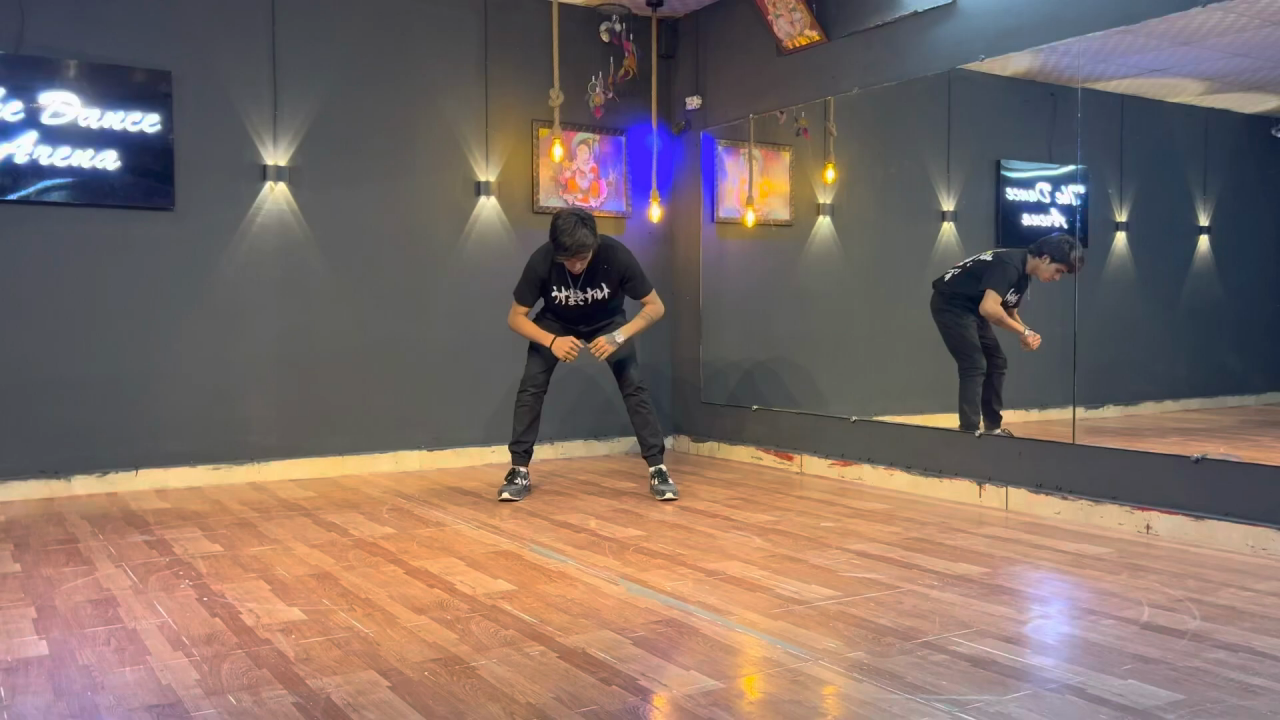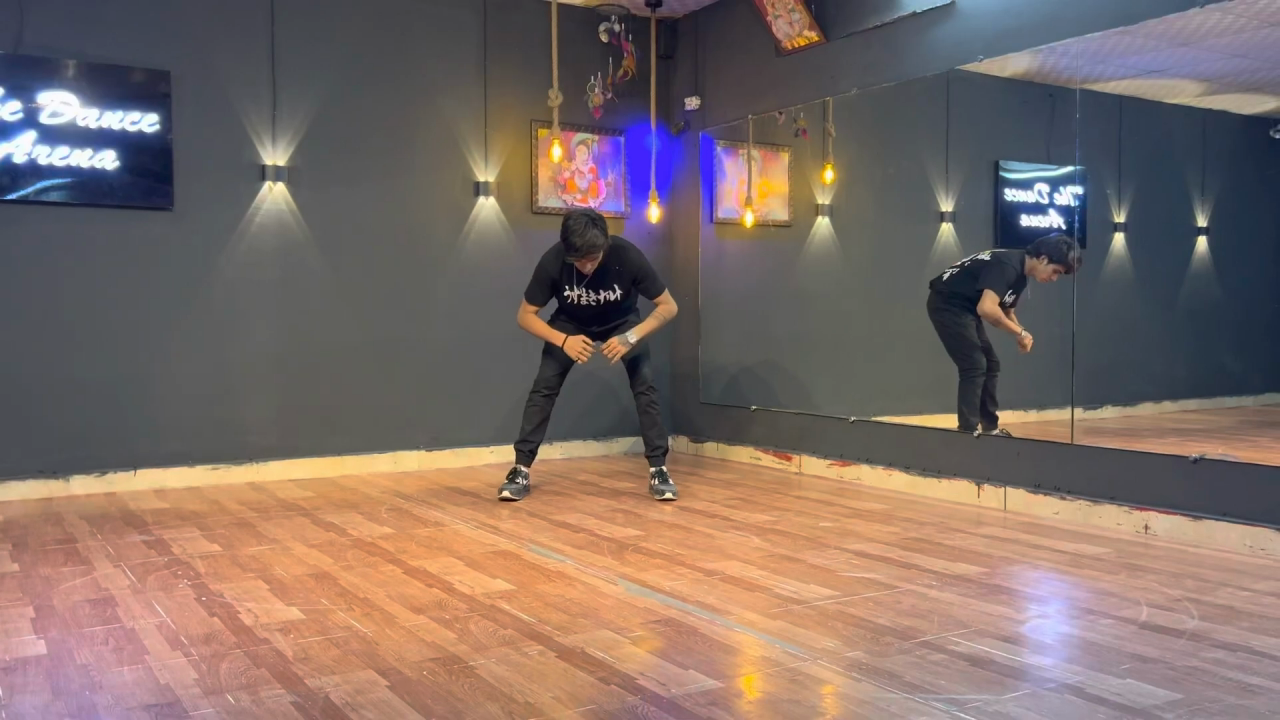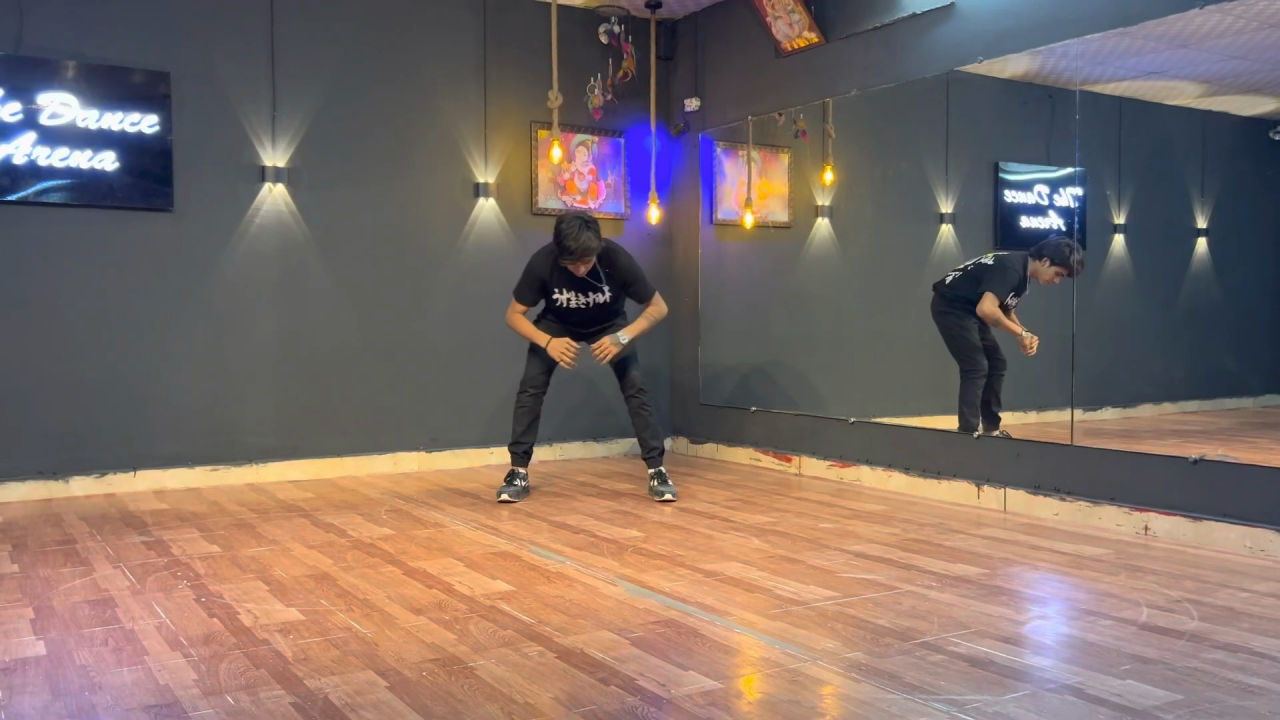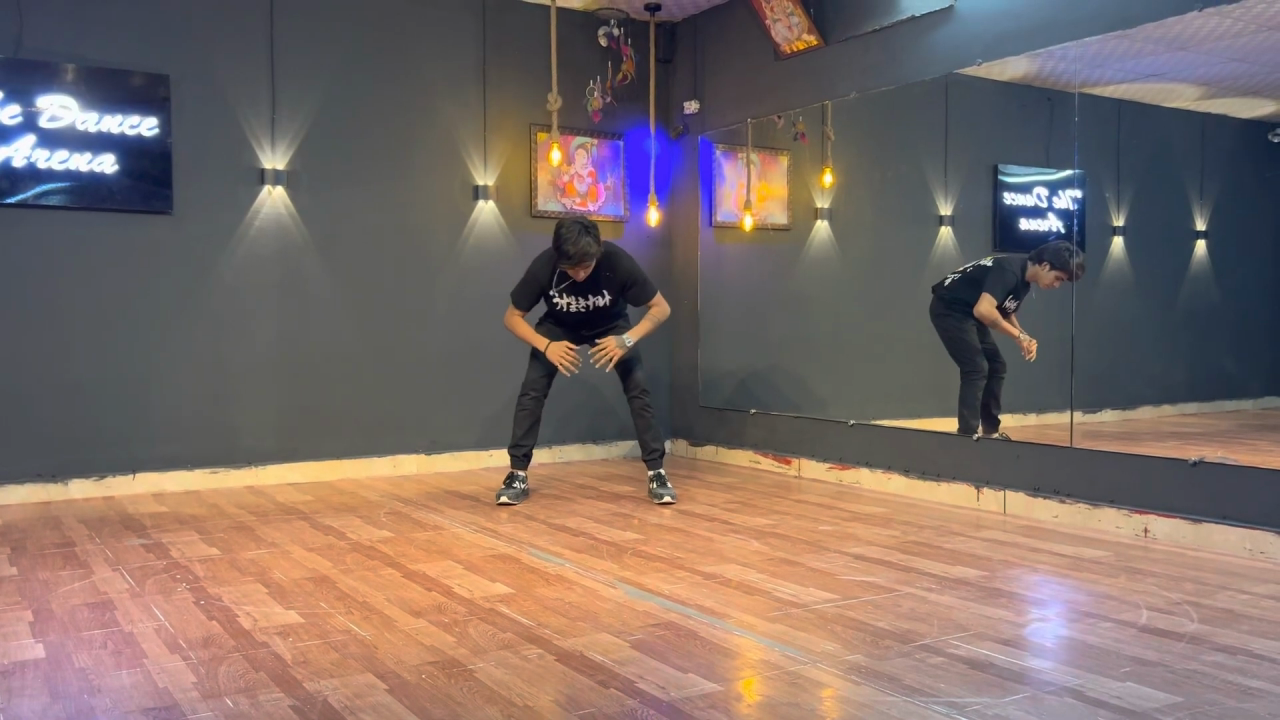
dt=0.3s
person 1, frame 1
left shoulder: (616, 255)
right shoulder: (541, 261)
left elbow: (655, 306)
right elbow: (516, 317)
left wrist: (619, 336)
right wrist: (551, 341)
left hip: (608, 322)
right hip: (556, 324)
left knee: (634, 387)
right knee: (531, 387)
left ankle: (657, 469)
right ankle: (519, 470)
person 1, frame 2
left shoulder: (627, 256)
right shoulder: (552, 261)
left elbow: (668, 306)
right elbow: (525, 315)
left wrist: (630, 337)
right wrist: (563, 340)
left hip: (622, 322)
right hip: (570, 325)
left knee: (645, 387)
right knee: (544, 387)
left ankle: (659, 469)
right ankle: (521, 469)
person 1, frame 3
left shoulder: (618, 259)
right shoulder: (543, 262)
left elbow: (659, 308)
right elbow: (514, 313)
left wrist: (623, 337)
right wrist: (547, 342)
left hip: (609, 324)
right hip: (557, 325)
left knee: (635, 389)
right knee: (530, 388)
left ankle: (657, 470)
right ankle: (518, 471)
person 1, frame 4
left shoulder: (619, 261)
right shoulder: (543, 266)
left elbow: (660, 308)
right elbow: (512, 316)
left wrist: (627, 339)
right wrist: (546, 346)
left hip: (611, 326)
right hip: (559, 328)
left knee: (638, 389)
right knee: (532, 390)
left ankle: (656, 472)
right ankle: (518, 473)
person 2, frame 1
left shoulder: (1023, 275)
right shoulder: (1009, 265)
left elbow: (1009, 312)
right elbow: (988, 308)
left wrist: (1027, 334)
right wrist: (1023, 331)
left hip: (970, 308)
right hip: (950, 305)
left knee: (996, 363)
right knee: (975, 366)
left ankle: (993, 427)
right ankle: (969, 431)
person 2, frame 2
left shoulder: (1020, 275)
right shoulder: (1007, 266)
left elbow: (1005, 312)
right elbow: (986, 308)
left wrist: (1023, 334)
right wrist: (1020, 332)
left hip: (965, 309)
right hip: (947, 305)
left knee: (990, 365)
right knee: (975, 366)
left ankle: (990, 428)
right ankle: (968, 432)
person 2, frame 3
left shoulder: (1023, 274)
right shoulder: (1010, 268)
left elbow: (1005, 311)
right elbow: (986, 309)
left wrist: (1025, 334)
right wrist: (1020, 333)
left hip: (968, 310)
right hip: (950, 307)
left knee: (996, 364)
right knee: (976, 367)
left ankle: (990, 429)
right ankle: (968, 433)
person 2, frame 4
left shoulder: (1024, 280)
right shoulder: (1009, 271)
left elbow: (1005, 314)
right elbow: (983, 310)
left wrist: (1025, 337)
right wrist: (1018, 335)
left hip: (968, 313)
right hip: (949, 309)
left knee: (996, 367)
right knee: (977, 369)
left ankle: (990, 431)
right ankle: (968, 435)
